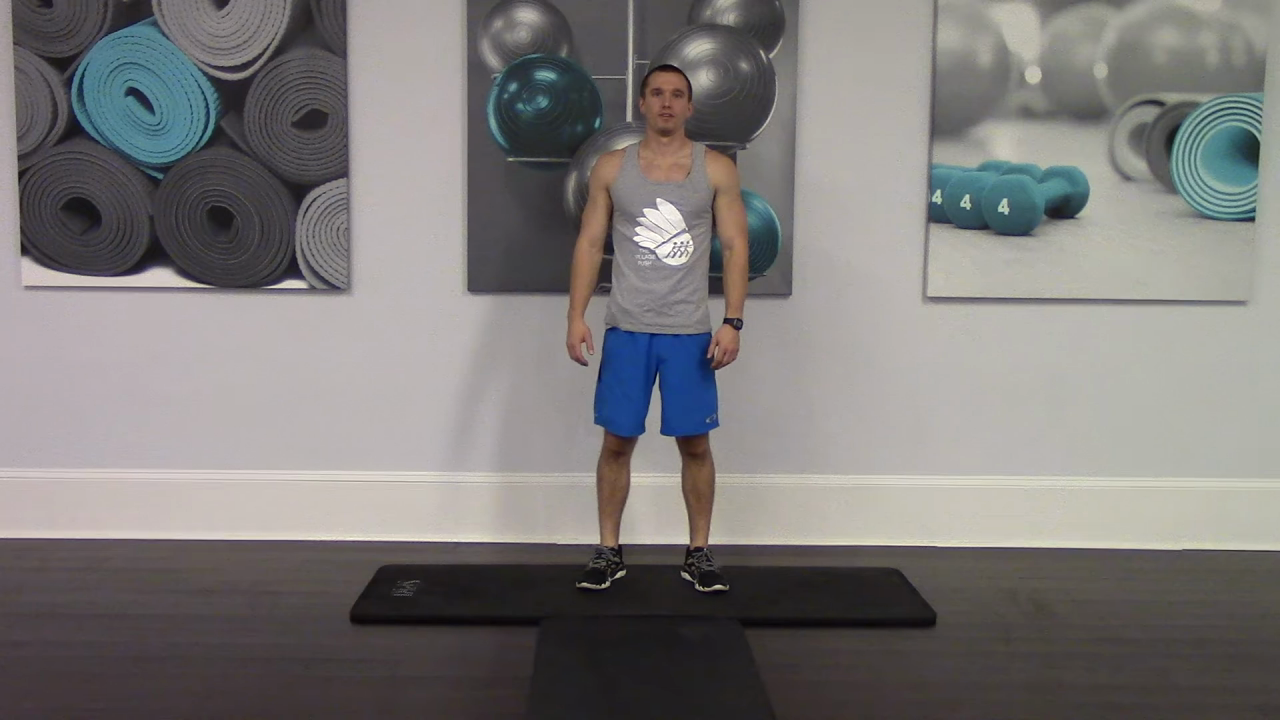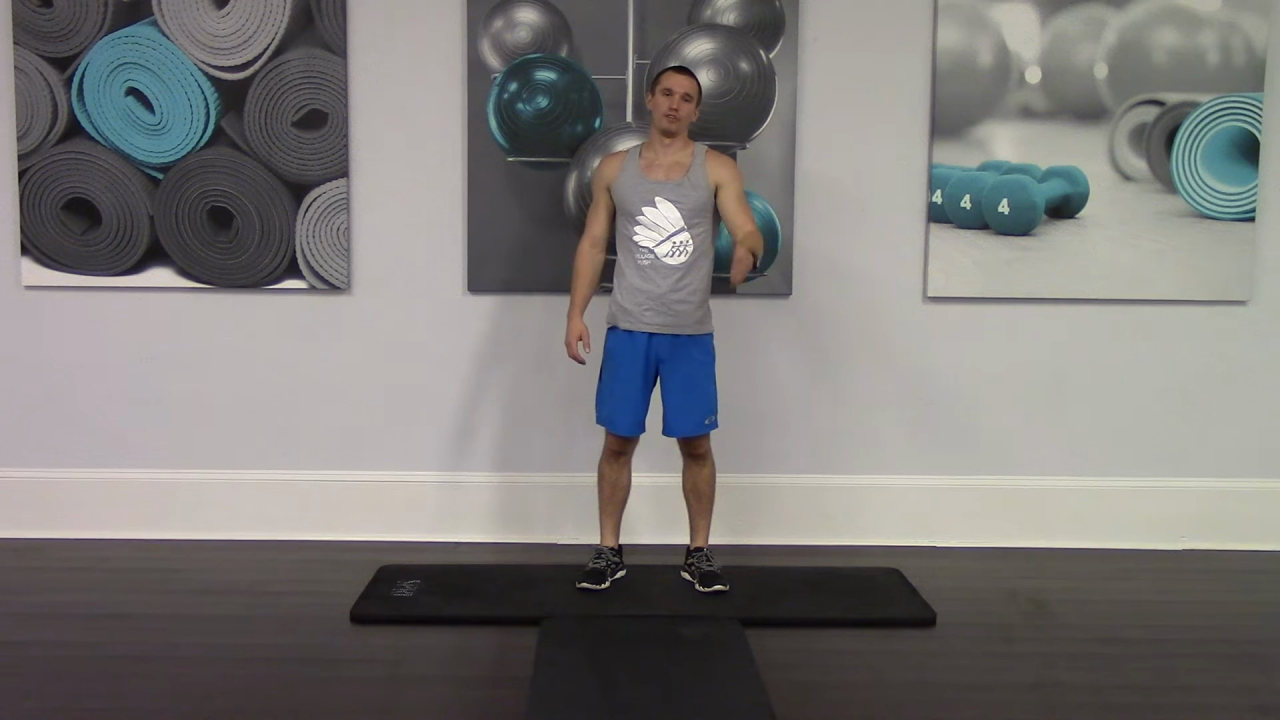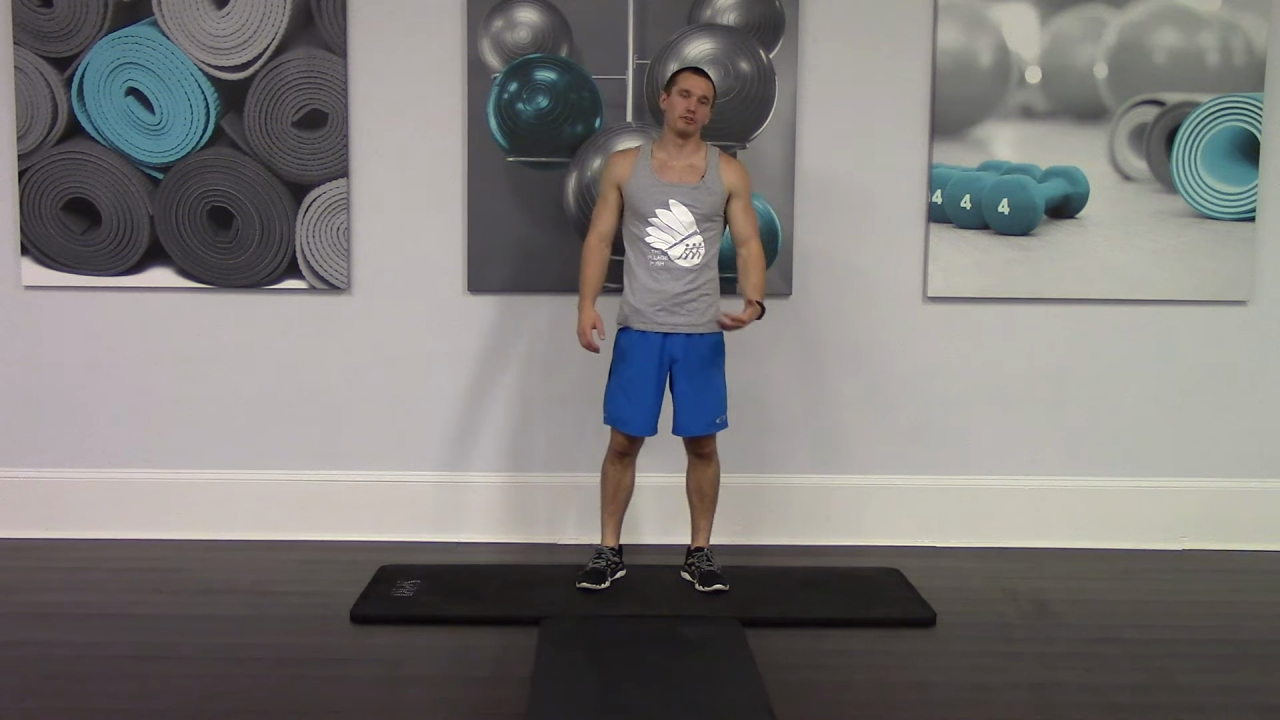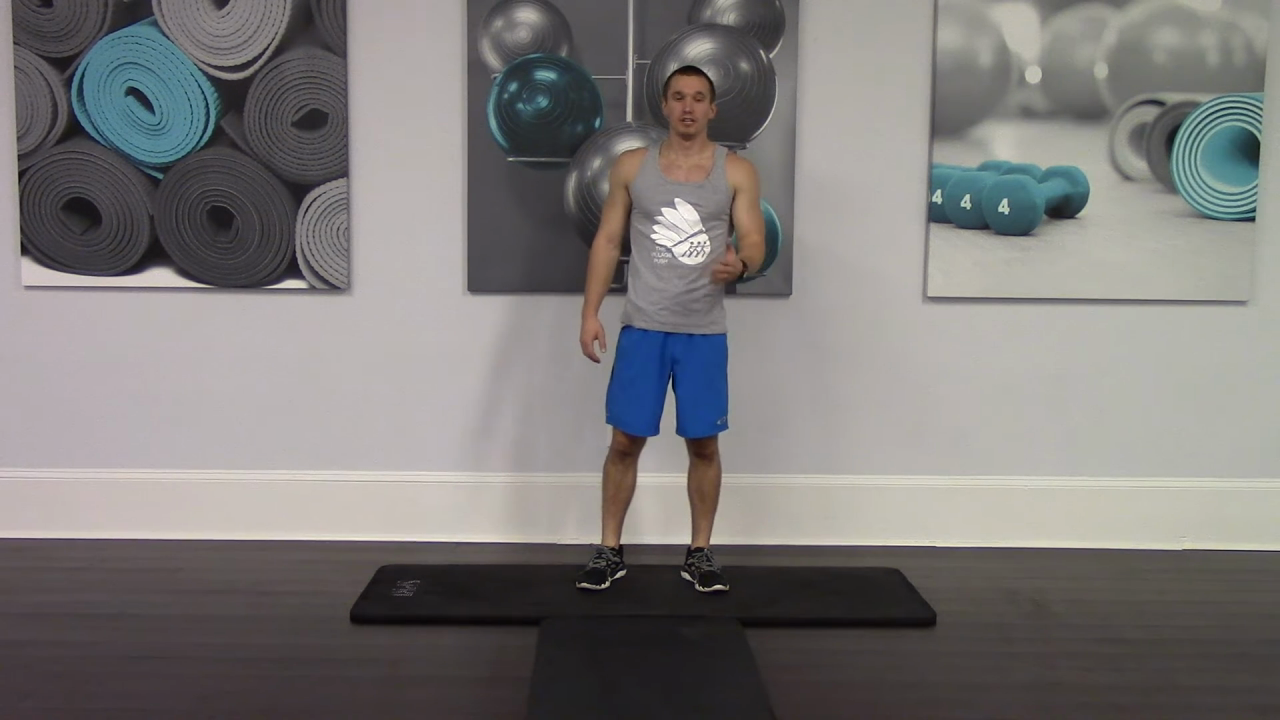
dt=1s
person 1, frame 1
left shoulder: (717, 168)
right shoulder: (611, 167)
left elbow: (735, 246)
right elbow: (590, 243)
left wrist: (732, 322)
right wrist: (576, 316)
left hip: (690, 331)
right hip: (626, 329)
left knee: (695, 443)
right knee: (617, 441)
left ankle: (699, 553)
right ankle: (609, 551)
person 1, frame 2
left shoulder: (718, 167)
right shoulder: (613, 168)
left elbow: (750, 234)
right elbow: (593, 244)
left wrist: (747, 252)
right wrist: (575, 314)
left hip: (691, 332)
right hip: (627, 329)
left knee: (696, 444)
right knee: (618, 441)
left ankle: (698, 552)
right ankle: (608, 550)
person 1, frame 3
left shoulder: (729, 172)
right shoulder: (623, 166)
left elbow: (748, 245)
right elbow: (599, 239)
left wrist: (753, 303)
right wrist: (586, 305)
left hip: (702, 332)
right hip: (638, 329)
left knee: (702, 443)
right knee: (624, 441)
left ankle: (699, 552)
right ankle: (609, 550)
person 1, frame 4
left shoulder: (737, 171)
right shoulder: (631, 165)
left elbow: (754, 243)
right elbow: (607, 240)
left wrist: (738, 263)
right wrist: (590, 312)
left hip: (705, 332)
right hip: (642, 328)
left knee: (704, 444)
right knee: (625, 441)
left ankle: (699, 552)
right ankle: (609, 550)
